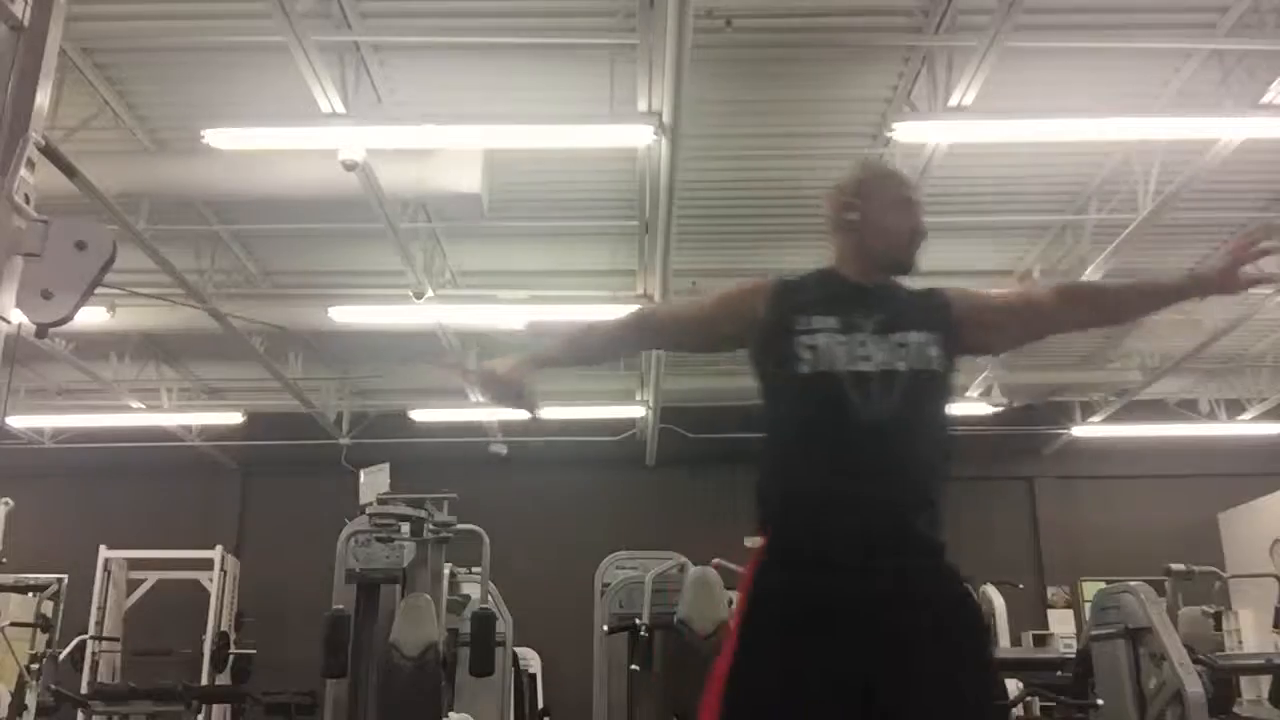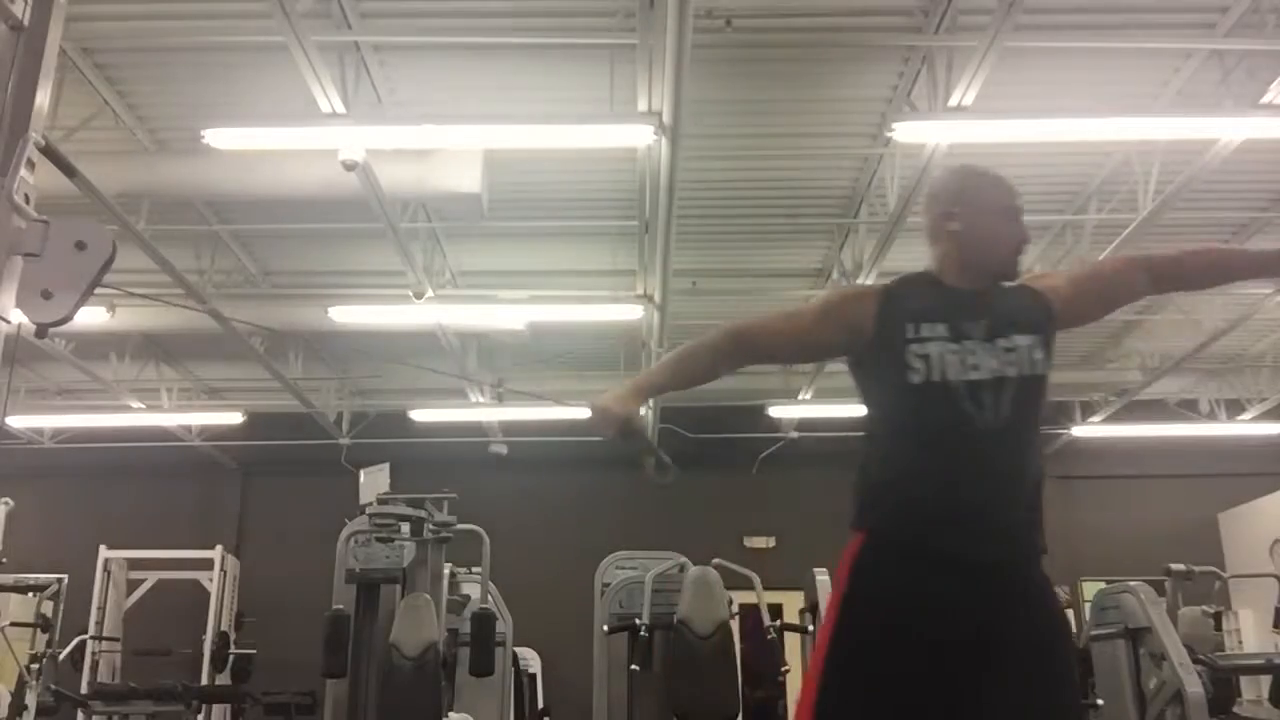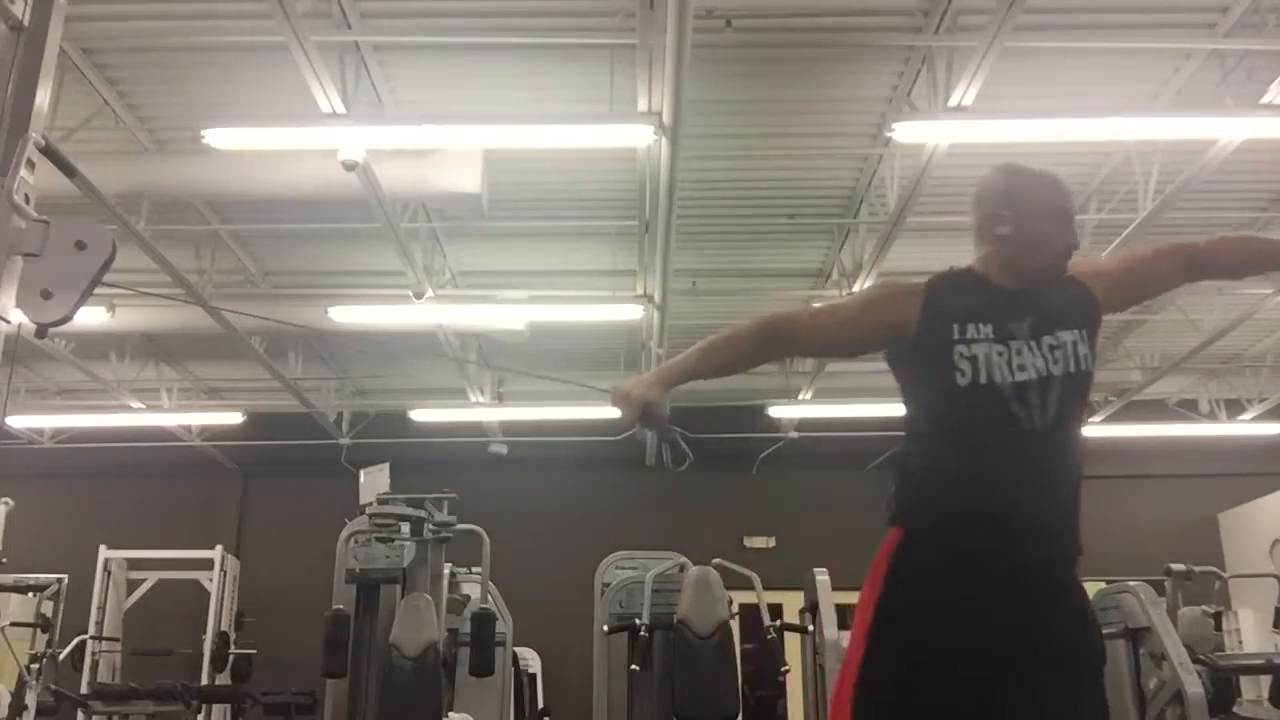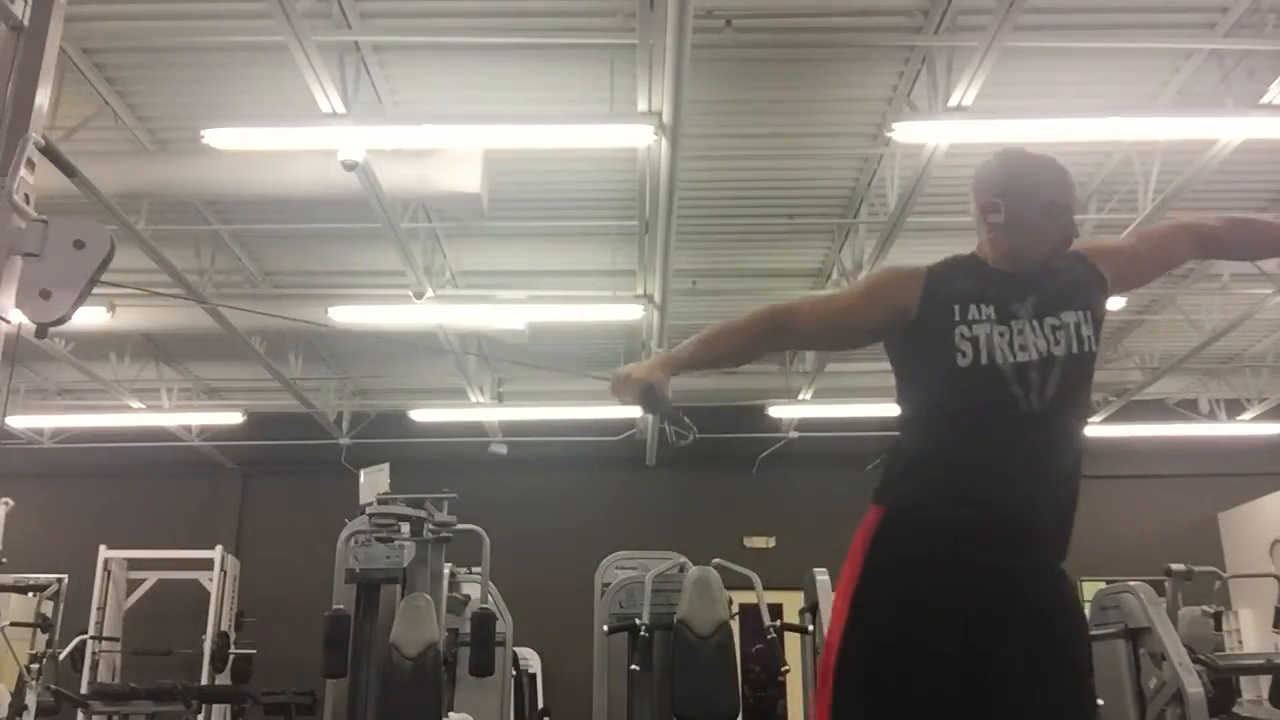
dt=0.3s
person 1, frame 1
left shoulder: (942, 314)
right shoulder: (774, 307)
left elbow: (1062, 306)
right elbow: (650, 326)
left wrist: (1201, 281)
right wrist: (530, 362)
left hip: (913, 572)
right hip: (801, 573)
person 1, frame 2
left shoulder: (1037, 307)
right shoulder: (874, 312)
left elbow: (1148, 272)
right elbow: (745, 340)
right wrist: (636, 391)
left hip: (1008, 578)
right hip: (897, 572)
person 1, frame 3
left shoulder: (1084, 296)
right shoulder: (918, 308)
left elbow: (1191, 259)
right elbow: (784, 330)
right wrist: (663, 377)
left hip: (1043, 579)
right hip: (933, 570)
person 1, frame 4
left shoulder: (1088, 275)
right shoulder: (918, 293)
left elbow: (1199, 235)
right elbow: (787, 322)
right wrist: (666, 363)
left hip: (1029, 567)
right hip: (915, 555)
